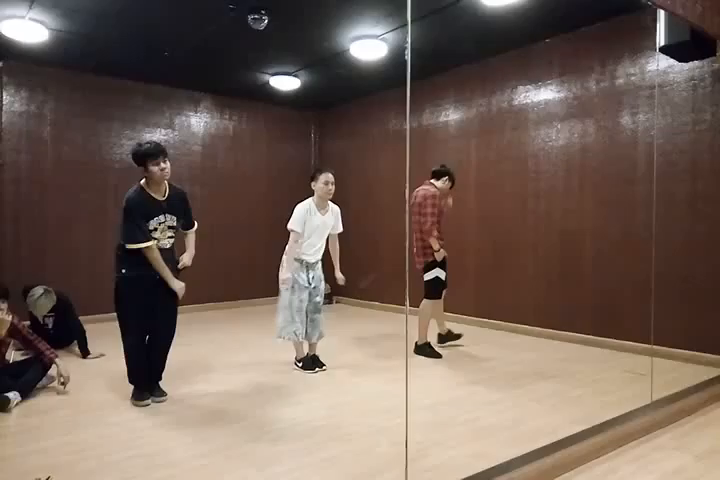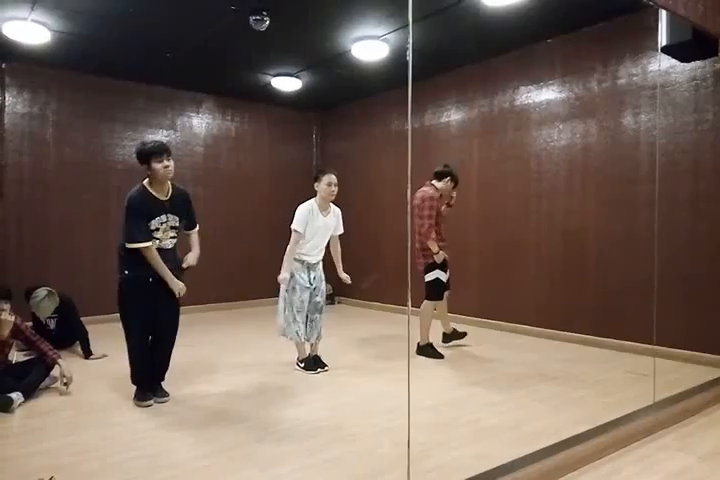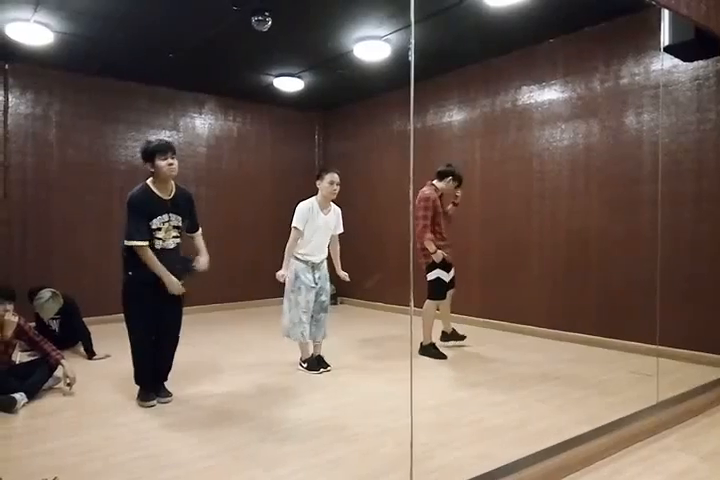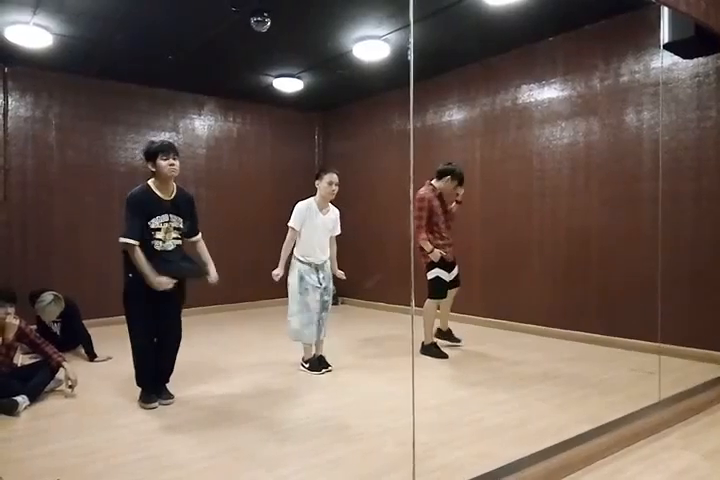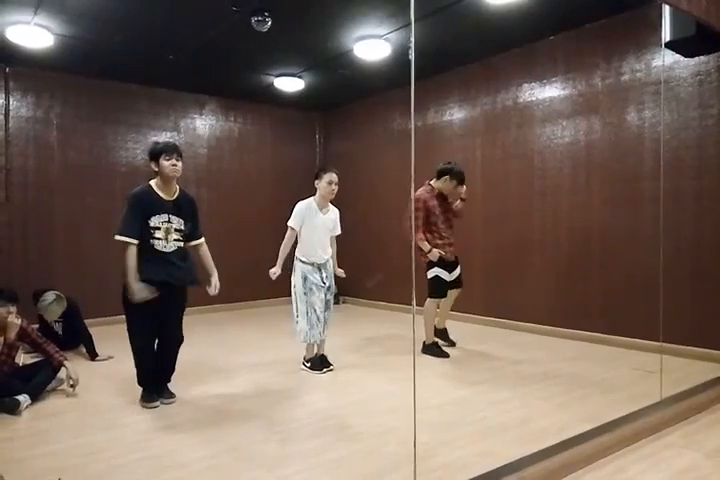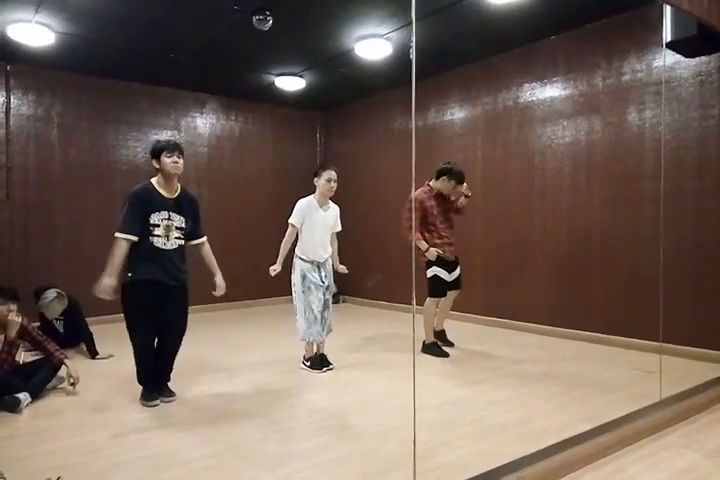
dt=0.1s
person 1, frame 1
left shoulder: (179, 195)
right shoulder: (134, 201)
left elbow: (190, 227)
right elbow: (145, 247)
left wrist: (190, 251)
right wrist: (172, 280)
left hip: (166, 275)
right hip: (134, 276)
left knee: (164, 332)
right knee: (136, 333)
left ankle: (153, 381)
right ankle: (139, 385)
person 1, frame 2
left shoulder: (181, 195)
right shoulder: (137, 200)
left elbow: (192, 227)
right elbow: (145, 247)
left wrist: (195, 251)
right wrist: (171, 280)
left hip: (168, 275)
right hip: (137, 277)
left knee: (166, 332)
right knee: (139, 333)
left ankle: (156, 382)
right ankle: (142, 386)
person 1, frame 3
left shoulder: (184, 197)
right shoulder: (138, 199)
left elbow: (194, 231)
right elbow: (138, 246)
left wrist: (203, 254)
right wrist: (164, 277)
left hip: (172, 275)
right hip: (142, 277)
left knee: (170, 332)
right knee: (143, 333)
left ankle: (159, 381)
right ankle: (145, 386)
person 1, frame 4
left shoulder: (186, 199)
right shoulder: (138, 198)
left elbow: (195, 236)
right elbow: (131, 244)
left wrist: (209, 265)
right wrist: (151, 278)
left hip: (174, 278)
right hip: (142, 280)
left knee: (171, 334)
right knee: (144, 336)
left ankle: (161, 383)
right ankle: (147, 387)
person 1, frame 5
left shoulder: (188, 201)
right shoulder: (140, 198)
left elbow: (197, 240)
right elbow: (129, 241)
left wrist: (213, 274)
right wrist: (133, 281)
left hip: (177, 280)
right hip: (145, 280)
left knee: (172, 335)
right knee: (144, 336)
left ankle: (162, 383)
right ankle: (148, 387)
person 1, frame 6
left shoulder: (188, 200)
right shoulder: (140, 195)
left elbow: (199, 240)
right elbow: (125, 238)
left wrist: (217, 273)
right wrist: (110, 275)
left hip: (175, 280)
right hip: (141, 279)
left knee: (173, 334)
right knee: (143, 335)
left ankle: (161, 382)
right ankle: (148, 385)
person 2, frame 1
left shoulder: (335, 211)
right shoulder: (303, 209)
left elbow: (333, 241)
right elbow: (293, 241)
left wrist: (337, 270)
right wrist: (285, 270)
left hip: (315, 266)
right hip: (297, 266)
left knee: (315, 310)
right knee: (296, 309)
left ankle: (312, 353)
right ankle: (300, 356)
person 2, frame 2
left shoulder: (336, 213)
right shoulder: (305, 209)
left elbow: (334, 243)
right elbow: (294, 241)
left wrist: (340, 270)
right wrist: (284, 270)
left hip: (316, 267)
right hip: (298, 266)
left knee: (317, 310)
right knee: (298, 309)
left ankle: (314, 354)
right ankle: (302, 357)
person 2, frame 3
left shoulder: (336, 212)
right shoulder: (305, 207)
right elbow: (294, 239)
left wrist: (339, 268)
right wrist: (285, 267)
left hip: (320, 266)
right hip: (301, 265)
left knee: (321, 310)
right knee: (301, 310)
left ankle: (318, 354)
right ankle: (306, 357)
person 2, frame 4
left shoulder: (334, 213)
right shoulder: (303, 207)
right elbow: (290, 239)
left wrist: (335, 268)
right wrist: (280, 267)
left hip: (323, 267)
right hip: (303, 267)
left knee: (322, 311)
right knee: (306, 310)
left ankle: (319, 354)
right ankle: (307, 357)
person 2, frame 5
left shoulder: (334, 212)
right shoulder: (303, 207)
right elbow: (289, 238)
left wrist: (335, 267)
right wrist: (278, 265)
left hip: (324, 266)
right hip: (305, 267)
left knee: (324, 310)
right knee: (310, 311)
left ankle: (321, 353)
right ankle: (309, 357)
person 2, frame 6
left shoulder: (335, 210)
right shoulder: (304, 205)
right elbow: (290, 235)
left wrist: (336, 263)
right wrist: (279, 262)
left hip: (324, 265)
right hip: (304, 265)
left knee: (324, 309)
right knee: (309, 310)
left ankle: (321, 353)
right ankle: (309, 356)
person 3, frame 1
left shoulder: (421, 192)
right shoulder: (431, 194)
right elbow: (428, 226)
left wrist: (444, 206)
right wrist: (437, 249)
left hip: (428, 252)
right hip: (430, 253)
left knee: (439, 292)
right knee: (431, 297)
left ankle: (443, 332)
right ankle: (421, 343)
person 3, frame 2
left shoulder: (424, 193)
right shoulder: (430, 195)
right elbow: (426, 228)
left wrist: (448, 204)
right wrist: (436, 251)
left hip: (432, 253)
right hip: (431, 255)
left knee: (442, 293)
right knee: (433, 298)
left ankle: (448, 331)
right ankle: (423, 344)
person 3, frame 3
left shoulder: (436, 195)
right shoulder: (427, 196)
right elbow: (422, 228)
left wrist: (454, 203)
right wrist: (433, 251)
left hip: (443, 253)
right hip: (435, 255)
left knee: (447, 291)
right knee: (435, 298)
left ankle: (448, 331)
right ankle: (427, 344)
person 3, frame 4
left shoulder: (438, 196)
right shoulder: (424, 196)
left elbow: (447, 218)
right elbow: (418, 228)
left wrist: (457, 201)
right wrist: (431, 250)
left hip: (446, 252)
right hip: (435, 254)
left knee: (452, 288)
right knee: (435, 297)
left ankle: (443, 329)
right ankle: (427, 343)
person 3, frame 5
left shoulder: (443, 196)
right shoulder: (422, 197)
left elbow: (454, 214)
right elbow: (415, 228)
left wrist: (461, 198)
right wrist: (428, 249)
left hip: (450, 252)
right hip: (436, 254)
left knee: (454, 289)
right knee: (435, 297)
left ankle: (440, 327)
right ankle: (428, 343)
person 3, frame 6
left shoulder: (445, 196)
right shoulder: (419, 197)
left elbow: (459, 210)
right elbow: (411, 228)
left wrist: (465, 195)
right wrist: (426, 248)
left hip: (450, 252)
right hip: (435, 253)
left knee: (453, 290)
right knee: (435, 296)
left ankle: (438, 329)
right ankle: (428, 342)
person 4, frame 1
left shoulder: (9, 319)
left elbow: (34, 341)
left wrist: (58, 364)
left knee: (43, 361)
left ankle: (15, 395)
right ankle: (31, 385)
person 4, frame 2
left shoulder: (12, 319)
left elbow: (36, 341)
left wrist: (61, 363)
left knee: (48, 360)
left ankle: (17, 396)
right ankle: (35, 382)
person 4, frame 3
left shoulder: (15, 320)
left elbow: (40, 342)
left wrist: (64, 364)
left knee: (50, 361)
left ankle: (22, 396)
right ankle: (38, 383)
person 4, frame 4
left shoulder: (16, 323)
left elbow: (41, 344)
left wrist: (65, 366)
left knee: (52, 364)
left ankle: (23, 399)
right ankle: (40, 386)
person 4, frame 5
left shoulder: (18, 323)
left elbow: (43, 344)
left wrist: (68, 366)
left hip: (12, 374)
left knee: (53, 363)
left ankle: (24, 398)
right ankle: (41, 385)
person 4, frame 6
left shoulder: (18, 321)
left elbow: (43, 342)
left wrist: (68, 364)
right wrist: (11, 334)
left hip: (12, 372)
left knee: (54, 361)
left ankle: (25, 396)
right ankle: (41, 384)
